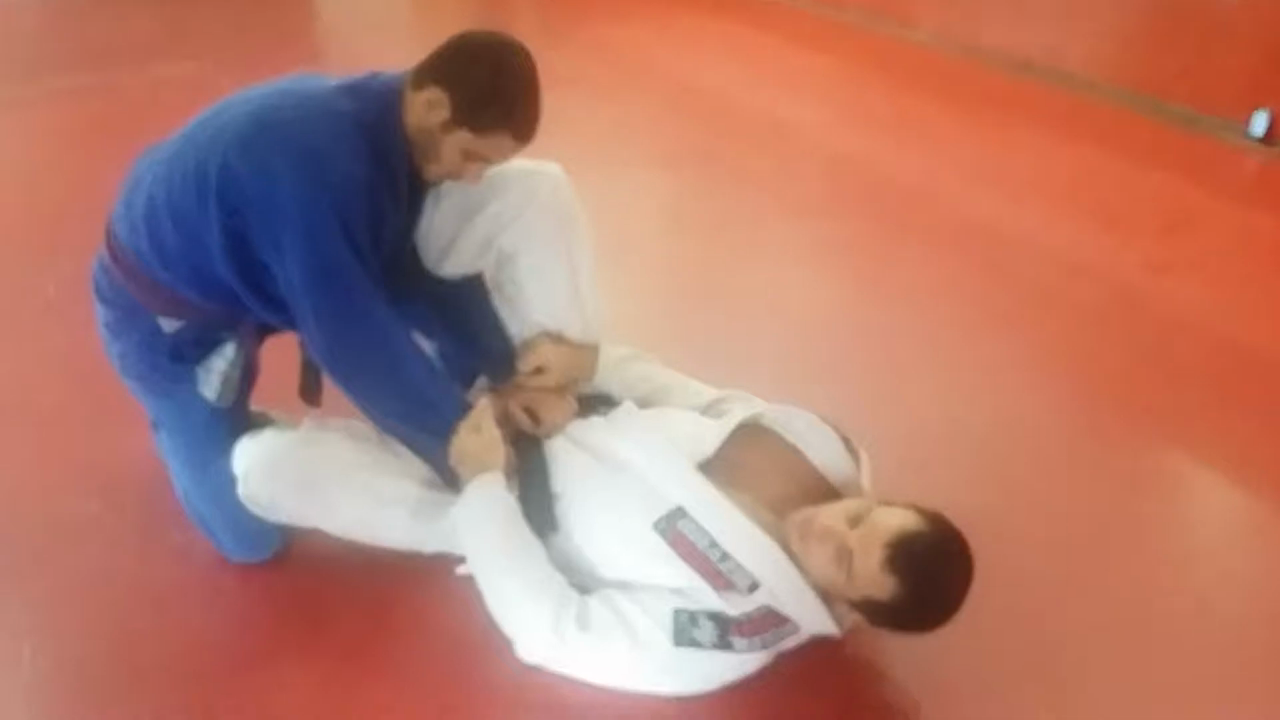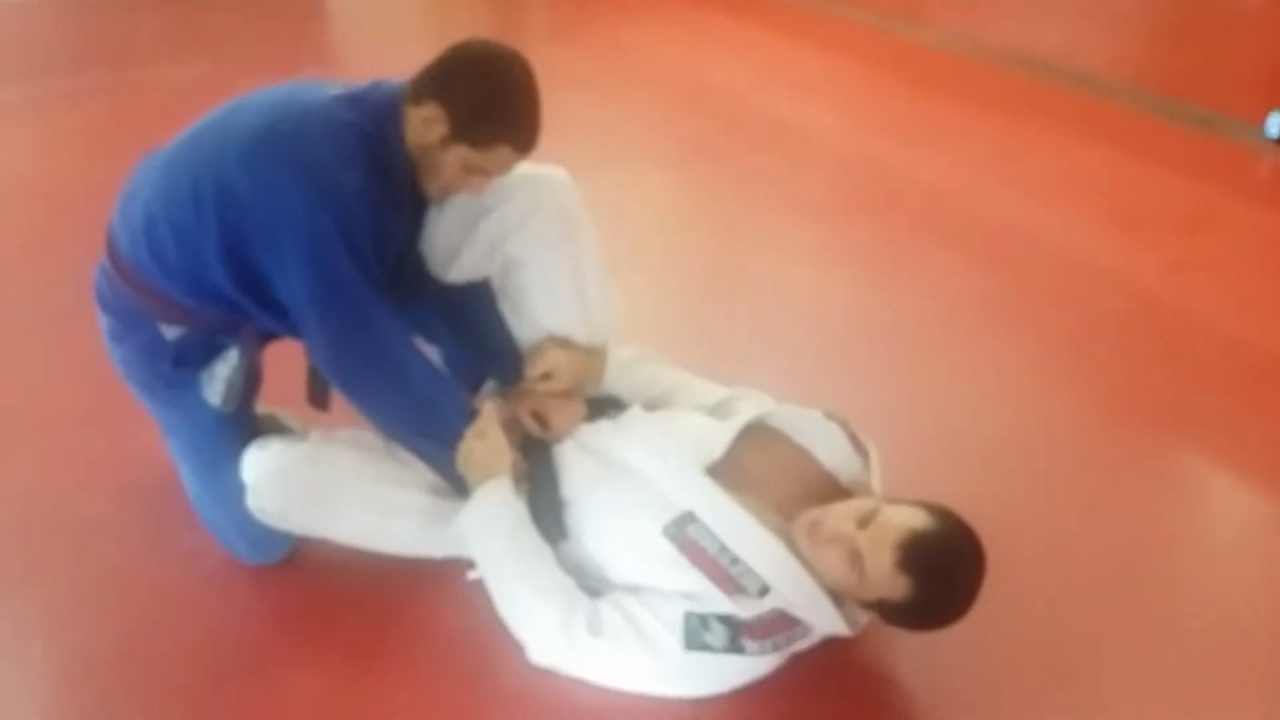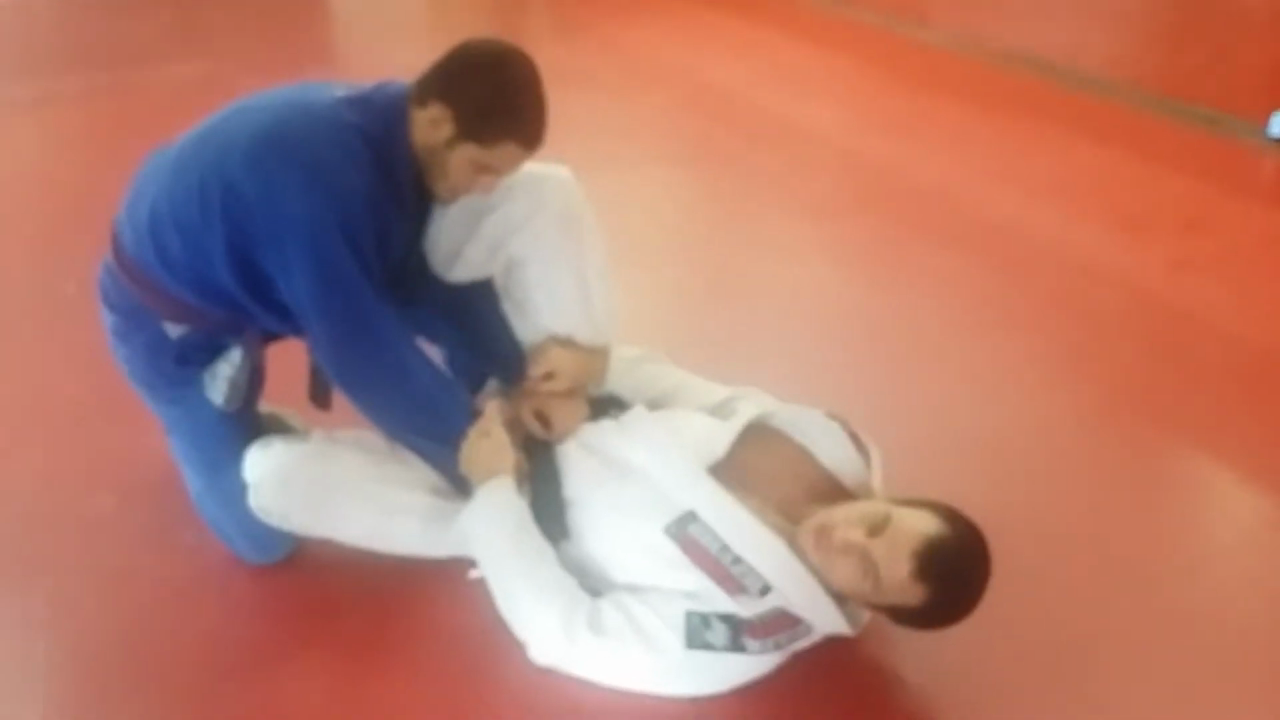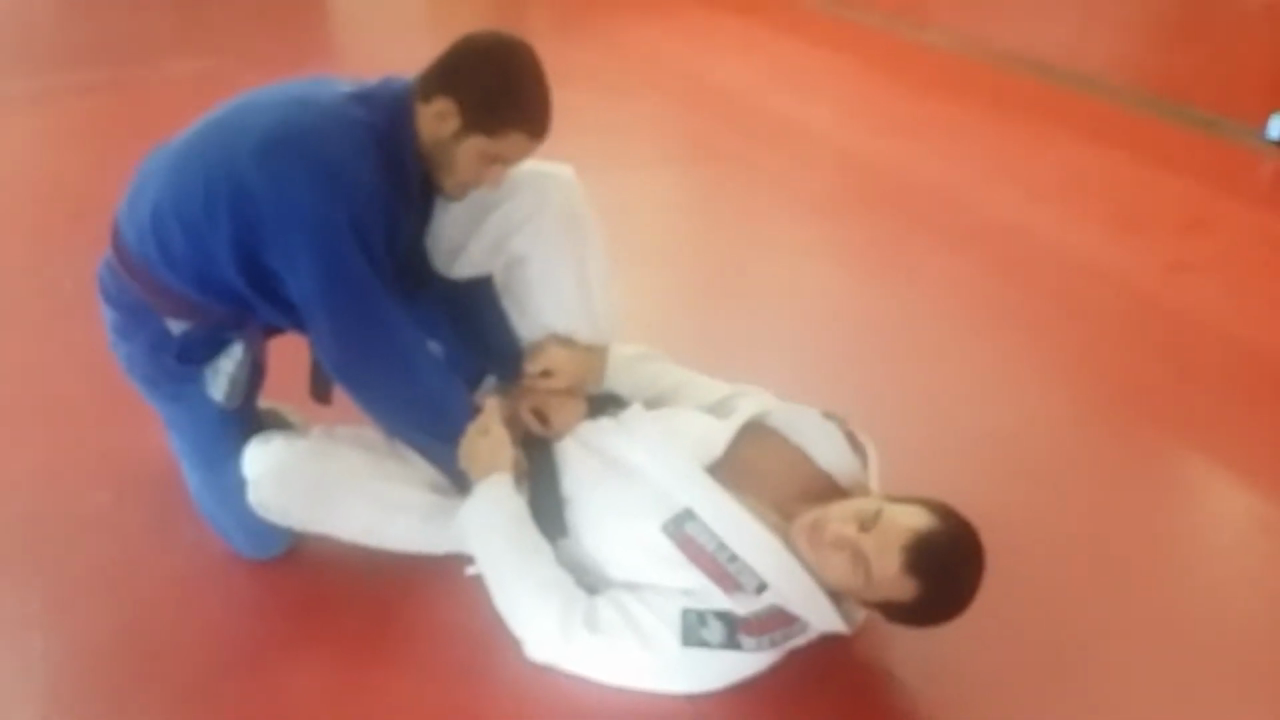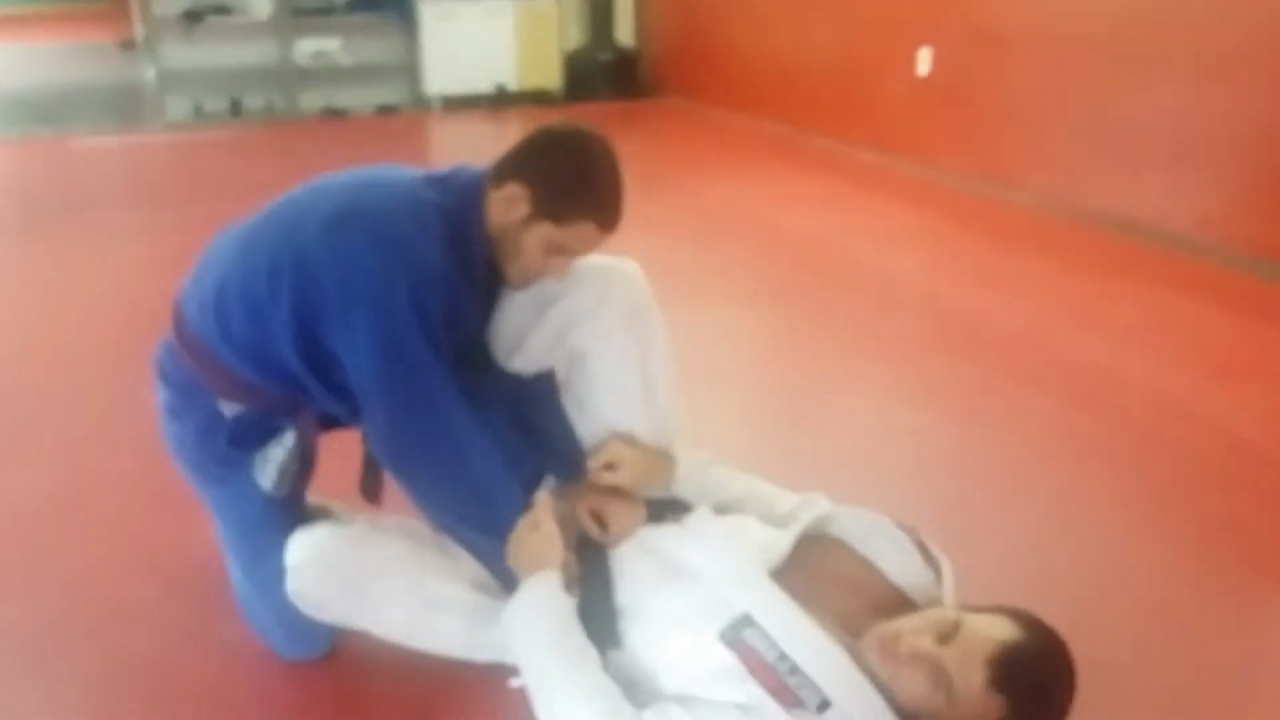
dt=1s
person 1, frame 1
left shoulder: (720, 638)
right shoulder: (827, 455)
left elbow: (551, 629)
right elbow: (708, 407)
left wrist: (483, 488)
right wrist: (581, 361)
left hip: (517, 504)
right hip: (568, 406)
left knee: (268, 465)
left ankle: (232, 431)
person 1, frame 2
left shoulder: (734, 641)
right shoulder: (835, 450)
left elbow: (563, 633)
right elbow: (717, 404)
left wrist: (491, 493)
left hip: (526, 511)
right hip: (576, 412)
left knee: (274, 476)
left ankle: (251, 432)
person 1, frame 3
left shoulder: (734, 638)
right shoulder: (837, 450)
left elbow: (563, 632)
right elbow: (709, 400)
left wrist: (493, 491)
left hip: (527, 509)
right hip: (570, 400)
left knee: (275, 476)
left ankle: (255, 433)
person 1, frame 4
left shoulder: (736, 635)
right shoulder: (836, 449)
left elbow: (561, 630)
right elbow: (727, 402)
left wrist: (489, 487)
right wrist: (596, 366)
left hip: (523, 503)
right hip: (577, 404)
left knee: (271, 469)
left ankle: (256, 426)
person 1, frame 5
right shoulder: (908, 565)
right elbow: (791, 513)
left wrist: (538, 587)
right wrist: (665, 471)
left hip: (576, 612)
right hip: (644, 519)
left knee: (315, 560)
person 2, frame 1
left shoulder: (384, 123)
right shoulder: (314, 161)
left elbow: (421, 269)
right elbow: (355, 337)
left wrist: (504, 374)
left hip: (243, 273)
right hip: (165, 308)
right knee: (251, 537)
right ankle: (188, 419)
person 2, frame 2
left shoulder: (385, 128)
right shoulder: (313, 173)
left elbow: (428, 276)
right elbow: (361, 347)
left wrist: (512, 377)
left hip: (244, 279)
right hip: (167, 314)
right knee: (263, 537)
right ankle: (205, 427)
person 2, frame 3
left shoulder: (388, 128)
right shoulder: (318, 174)
left elbow: (428, 277)
right elbow: (364, 349)
left wrist: (515, 371)
left hip: (251, 276)
right hip: (171, 313)
right knee: (264, 536)
right ankle: (211, 426)
person 2, frame 4
left shoulder: (390, 125)
right shoulder: (325, 172)
left elbow: (429, 273)
right elbow: (369, 349)
left wrist: (515, 367)
left hip: (250, 272)
right hip: (172, 309)
right knee: (261, 531)
right ankle: (207, 423)
person 2, frame 5
left shoulder: (460, 219)
right shoulder: (392, 252)
left elbow: (495, 372)
right elbow: (423, 436)
left wrist: (575, 478)
left hip: (315, 368)
right hip: (228, 394)
right knee: (303, 631)
right ankle: (254, 514)
